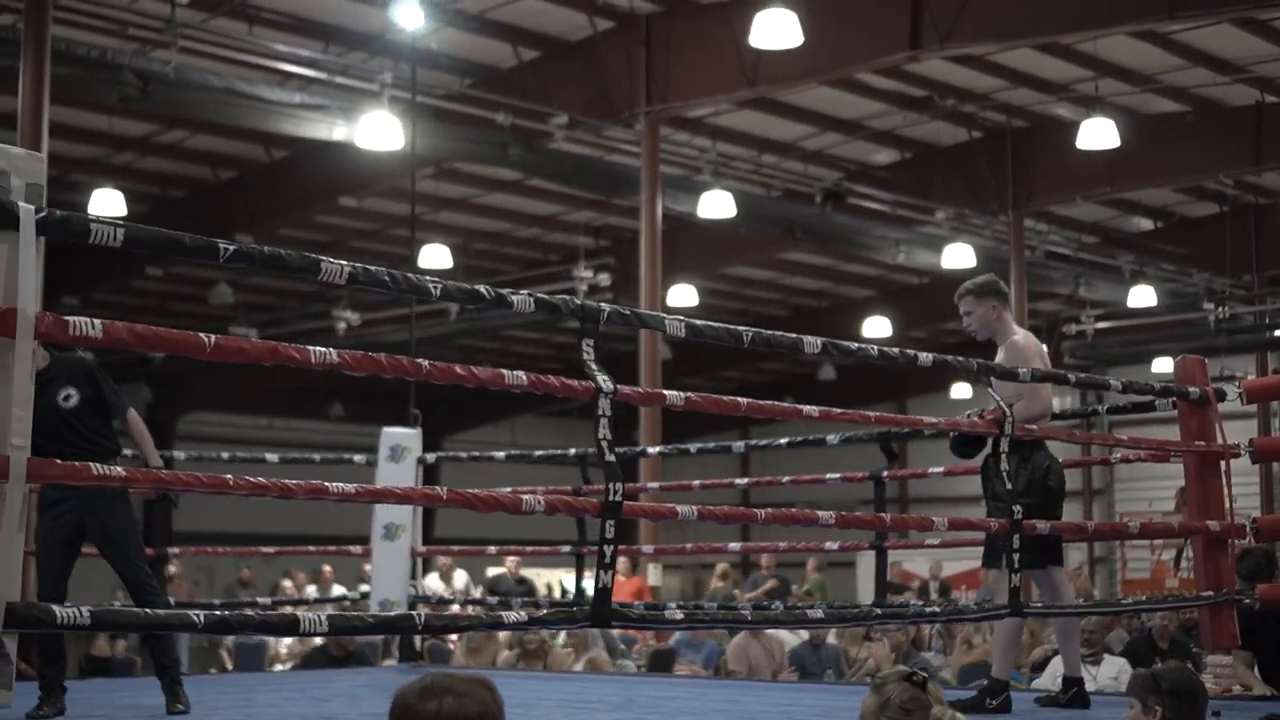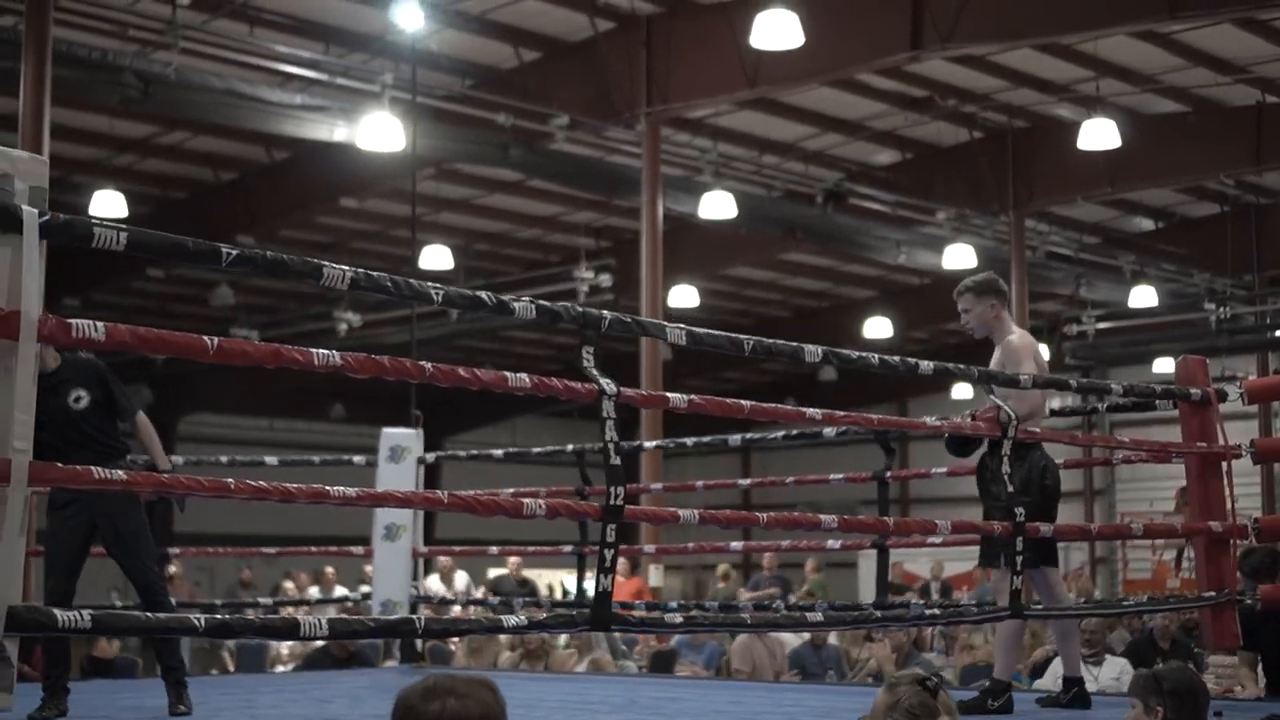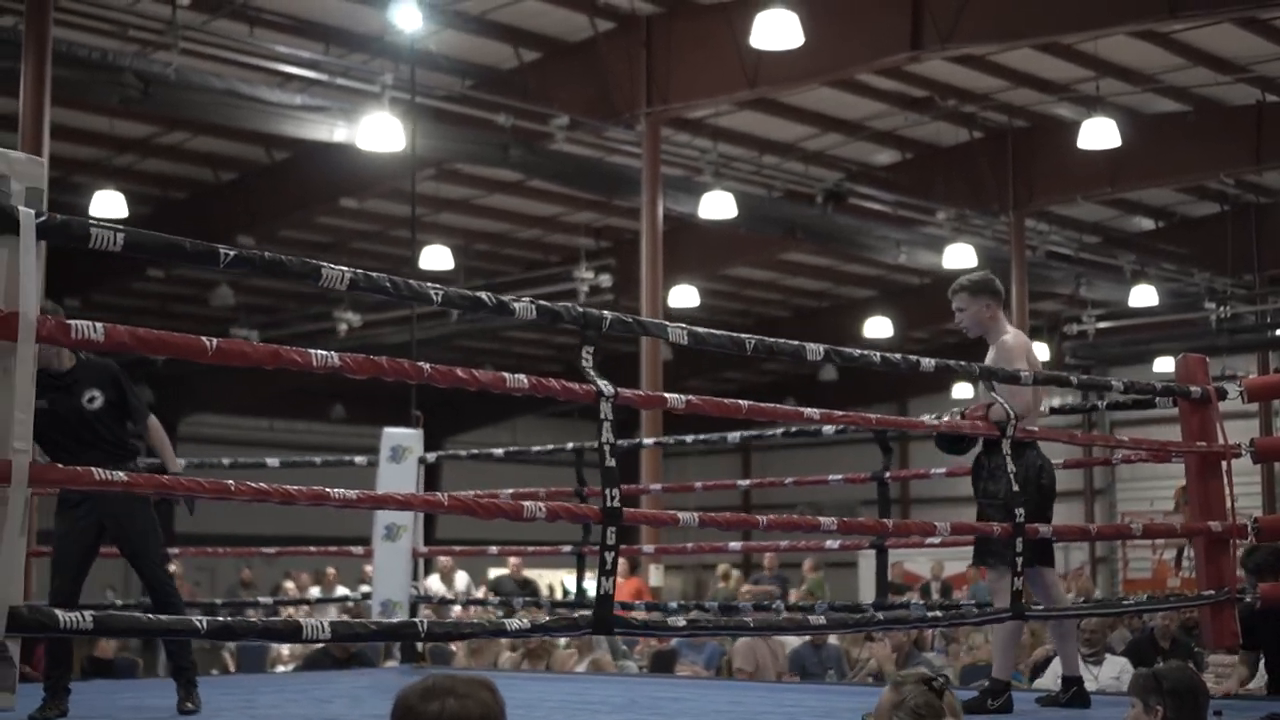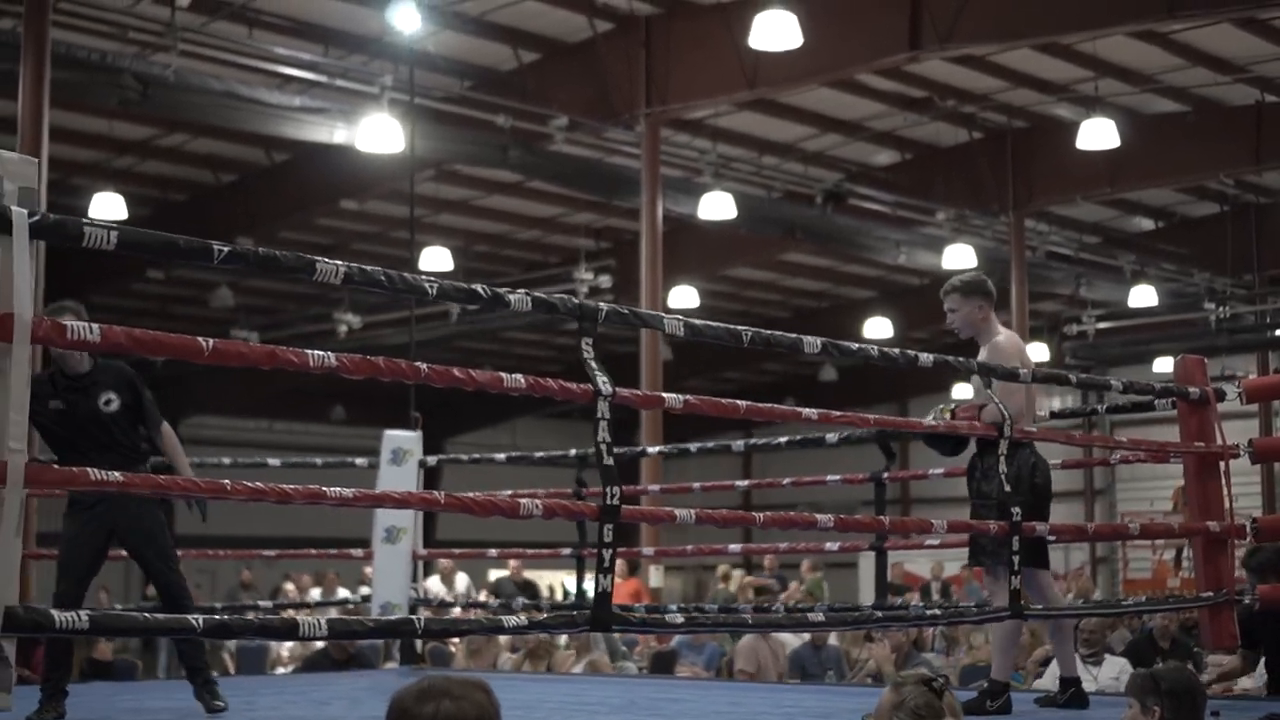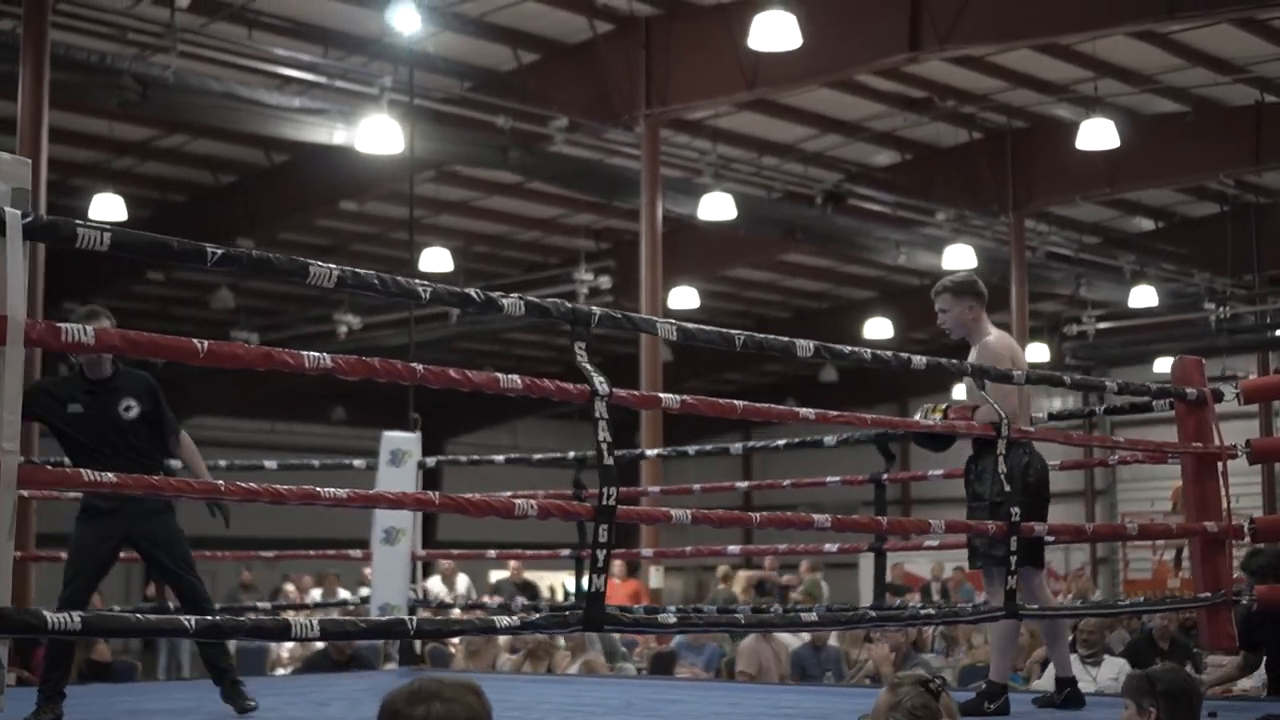
dt=0.1s
person 1, frame 1
left shoulder: (1019, 345)
right shoulder: (1011, 349)
left elbow: (1040, 405)
left wrist: (989, 421)
right wrist: (987, 424)
left hip: (1023, 468)
right hip: (1024, 468)
left knee: (1002, 578)
right knee: (1050, 578)
left ankle: (996, 689)
right ankle: (1073, 684)
person 1, frame 2
left shoulder: (1014, 345)
right shoulder: (1012, 348)
left elbow: (1028, 406)
left wrist: (979, 420)
right wrist: (984, 421)
left hip: (1017, 469)
right hip: (1021, 469)
left knee: (1006, 579)
right knee: (1044, 577)
left ankle: (999, 691)
right ankle: (1074, 684)
person 1, frame 3
left shoulder: (1008, 345)
right shoulder: (1006, 347)
left elbow: (1021, 405)
left wrist: (971, 417)
right wrist: (976, 418)
left hip: (1013, 467)
right hip: (1014, 467)
left knee: (1003, 578)
right knee: (1041, 577)
left ankle: (998, 690)
right ankle: (1073, 683)
person 1, frame 4
left shoulder: (999, 346)
right shoulder: (1002, 348)
left elbow: (1011, 410)
left wrist: (961, 417)
right wrist: (965, 413)
left hip: (1008, 467)
right hip: (1020, 467)
left knee: (1001, 578)
right knee: (1035, 578)
left ankle: (997, 691)
right ankle: (1070, 684)
person 1, frame 5
left shoulder: (990, 346)
right shoulder: (997, 346)
left elbow: (1006, 411)
left wrist: (952, 417)
right wrist: (955, 413)
left hip: (1004, 467)
right hip: (1016, 466)
left knee: (998, 579)
right knee: (1030, 578)
right ankle: (1066, 683)
person 2, frame 1
left shoulder: (79, 369)
left elbow: (127, 416)
left wrist: (157, 466)
left hip: (104, 488)
right hip: (56, 496)
left knee: (141, 584)
right knee: (48, 596)
left ankle: (172, 683)
person 2, frame 2
left shoulder: (90, 370)
left elbow: (136, 419)
left wrist: (165, 469)
left hip: (114, 490)
right hip: (65, 499)
left knee: (152, 586)
right knee: (56, 598)
left ankle: (177, 684)
person 2, frame 3
left shoulder: (104, 374)
right shoulder: (29, 391)
left elbow: (147, 422)
left wrist: (175, 472)
left hip: (126, 491)
right hip: (76, 500)
left knee: (161, 586)
right knee: (62, 597)
left ankle: (186, 682)
person 2, frame 4
left shoulder: (120, 377)
right shoulder: (39, 390)
left elbow: (160, 430)
left wrist: (188, 479)
left hip: (137, 496)
right hip: (86, 503)
left knee: (173, 588)
right knee: (66, 599)
left ankle: (204, 683)
person 2, frame 5
left shoulder: (140, 385)
right shoulder: (56, 392)
left elbow: (176, 438)
left wrist: (209, 486)
left hip: (150, 503)
right hip: (99, 509)
left knee: (192, 592)
right knee: (71, 602)
left ankle: (230, 683)
